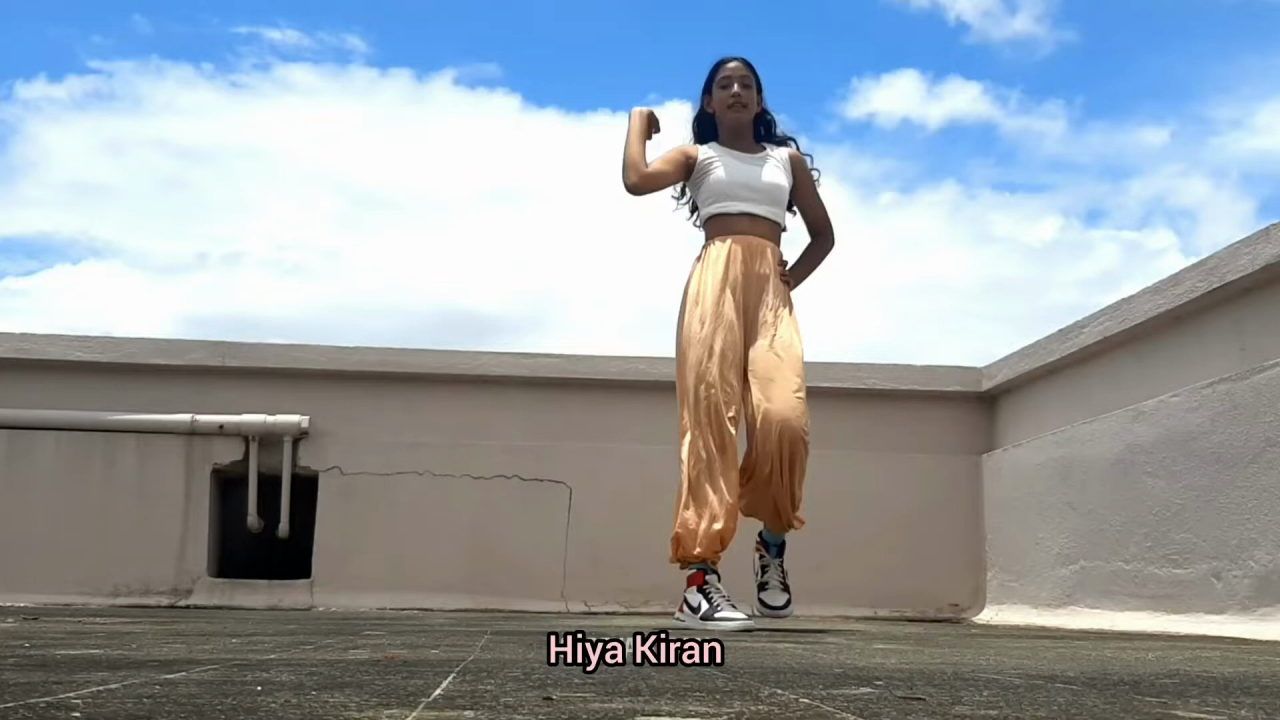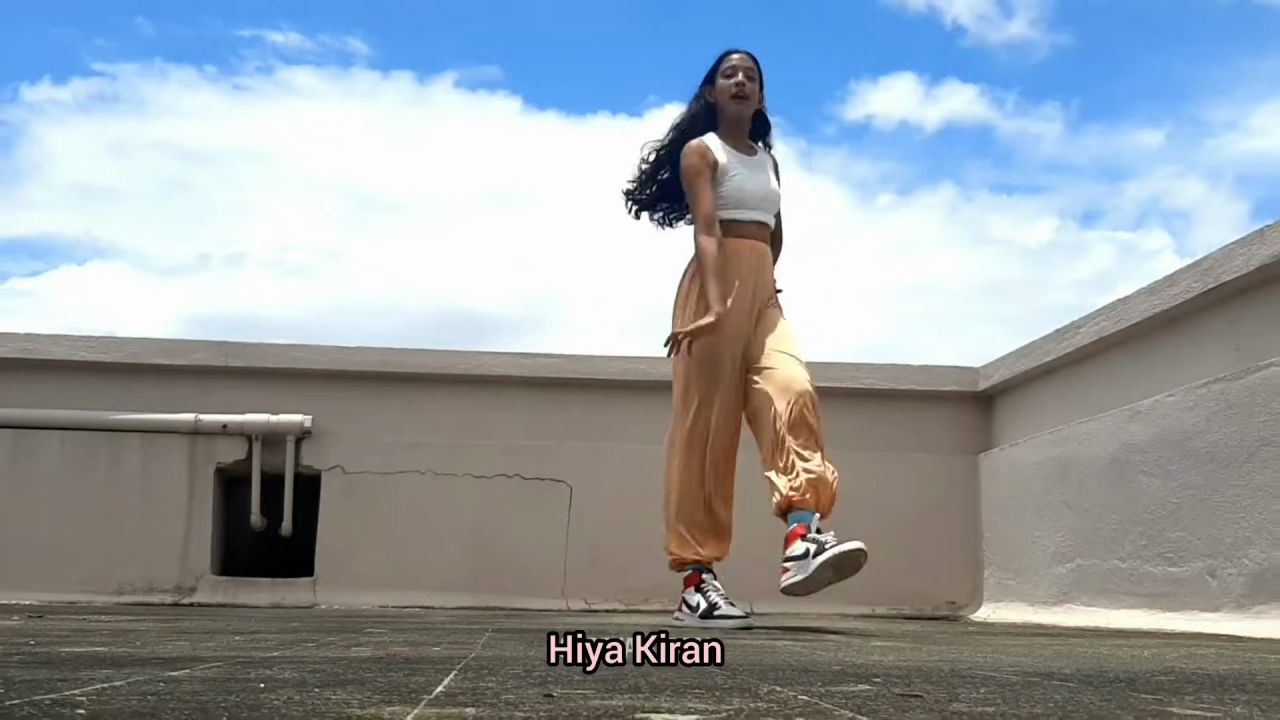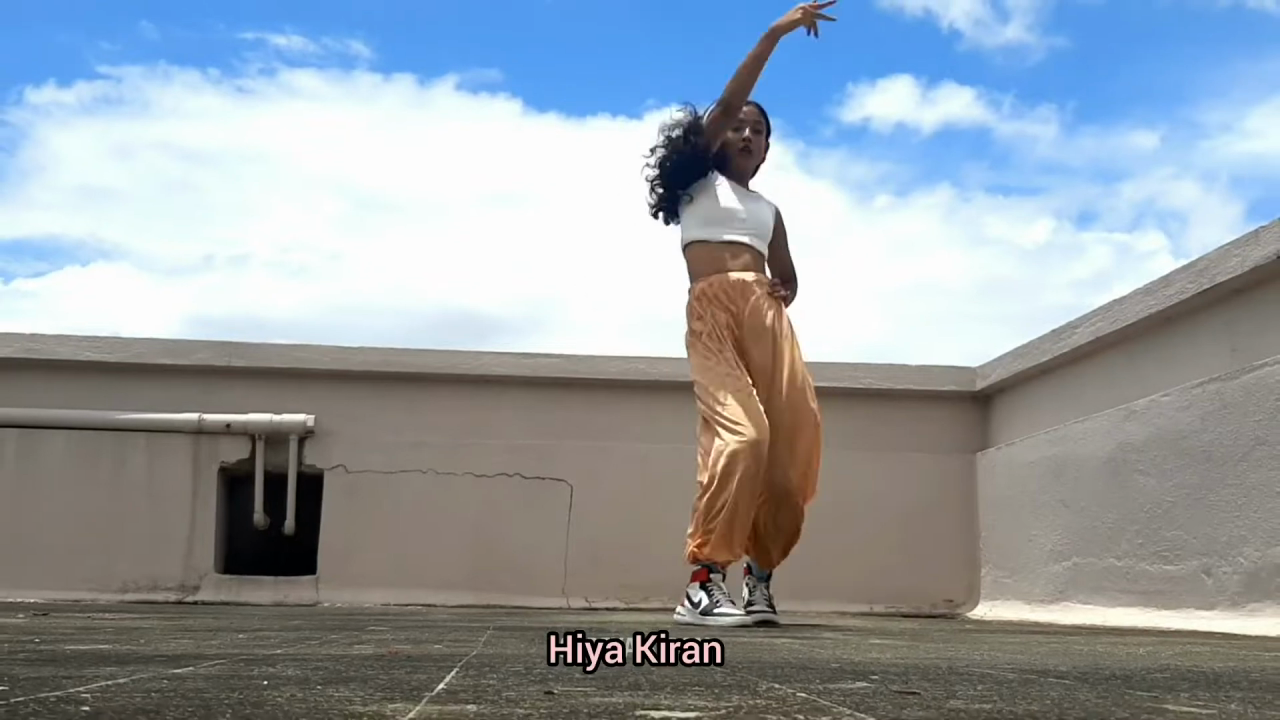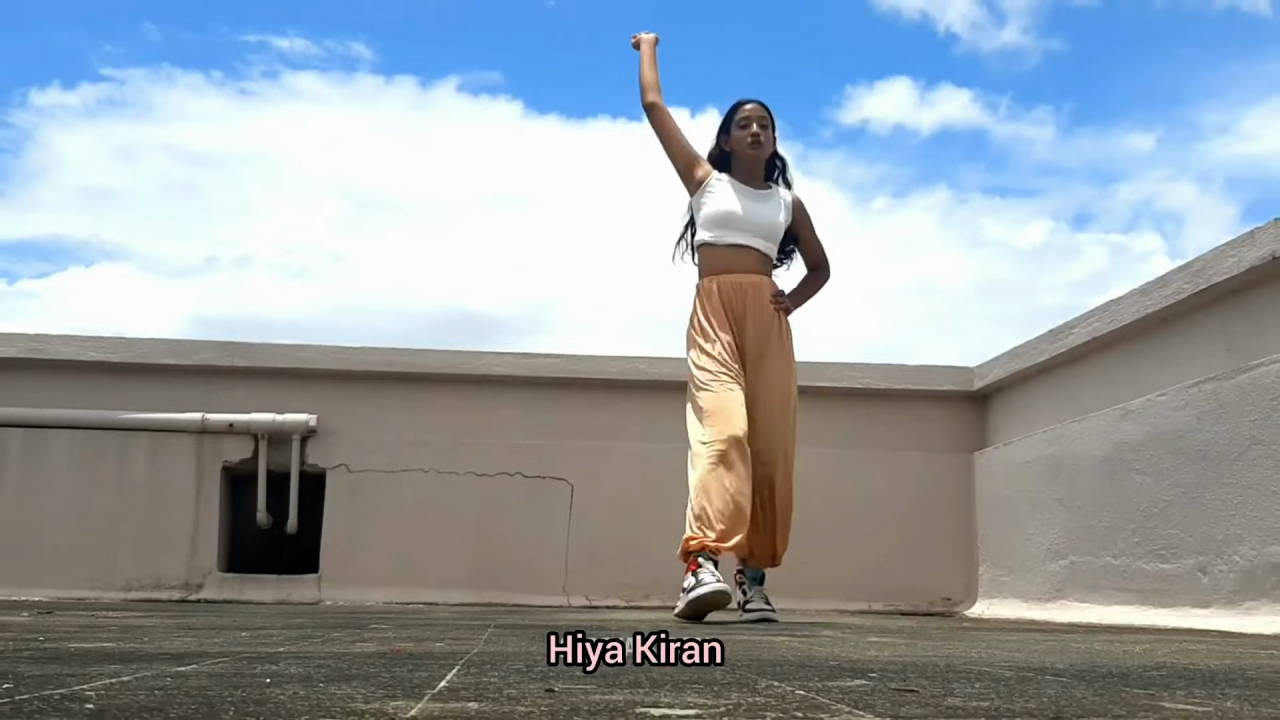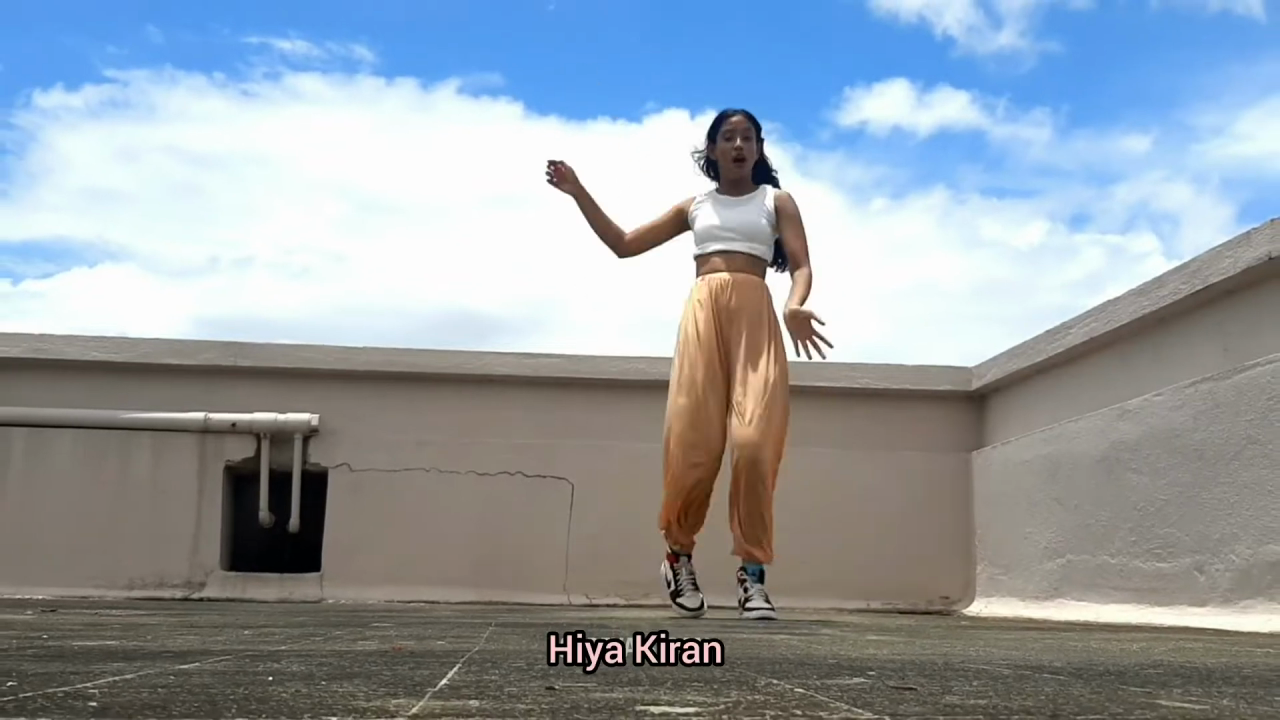
dt=0.3s
person 1, frame 1
left shoulder: (790, 159)
right shoulder: (695, 156)
left elbow: (824, 236)
right elbow: (637, 181)
left wrist: (790, 281)
right wrist: (638, 125)
left hip: (771, 289)
right hip: (715, 282)
left knee: (783, 418)
right knee: (712, 415)
left ankle: (772, 541)
right ankle: (700, 579)
person 1, frame 2
left shoulder: (768, 161)
right shoulder: (698, 151)
right elbow: (705, 231)
left wrist: (761, 277)
right wrist: (712, 307)
left hip: (762, 293)
right hip: (713, 290)
left knee: (791, 393)
right knee: (705, 426)
left ankle: (804, 541)
right ankle: (696, 579)
person 1, frame 3
left shoulder: (766, 204)
right shoulder: (702, 170)
left elbow: (789, 284)
right elbow: (726, 104)
left wrist: (775, 307)
left hip: (766, 324)
right hip: (712, 324)
left knee: (794, 461)
right knee: (741, 439)
left ankle: (759, 568)
right ankle: (703, 586)
person 1, frame 4
left shoulder: (788, 202)
right shoulder: (704, 179)
left elbow: (820, 269)
right elbow: (655, 106)
left wrist: (791, 299)
right wrist: (648, 49)
left hip: (768, 329)
right hip: (712, 319)
left knee: (771, 448)
right knee: (725, 431)
left ankle: (752, 576)
right ankle: (701, 567)
person 1, frame 5
left shoulder: (778, 200)
right shoulder: (695, 207)
left elbow: (801, 266)
right elbow: (624, 245)
left wrist: (798, 306)
right wrist: (578, 192)
left hip: (759, 319)
right hip: (703, 318)
left knee: (753, 444)
right knee: (691, 444)
left ankle: (753, 575)
right ankle: (678, 553)
